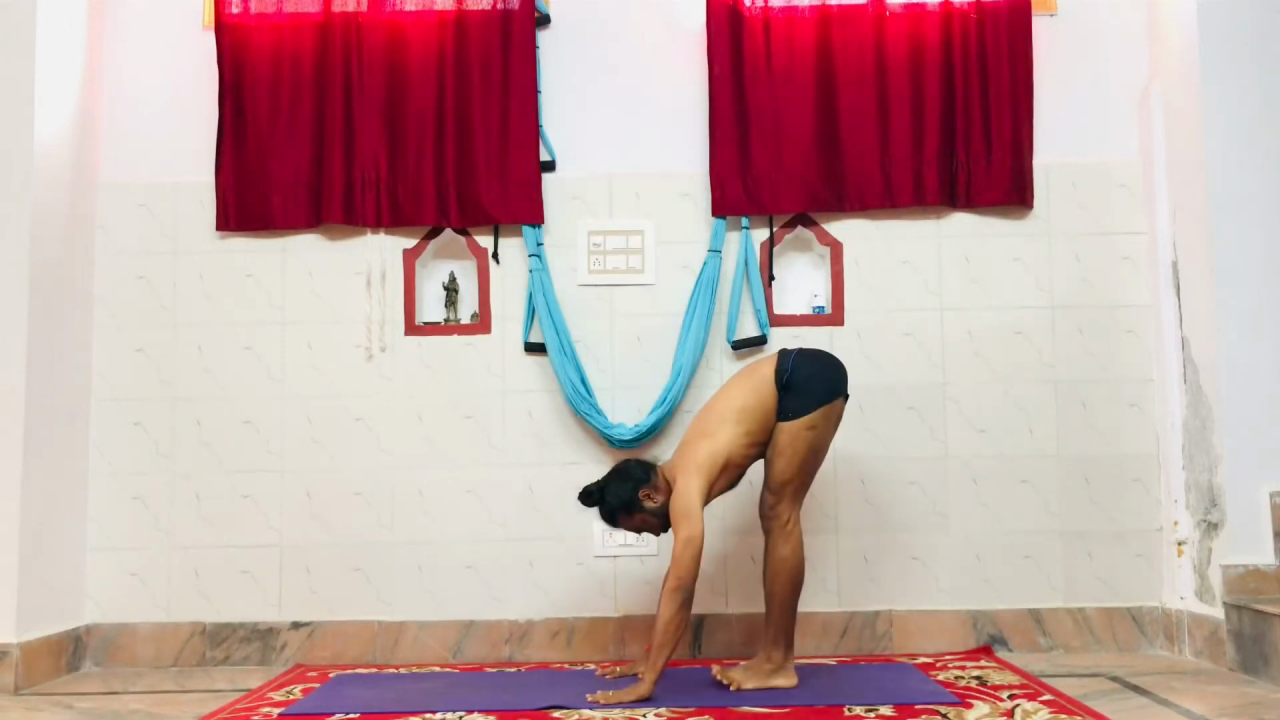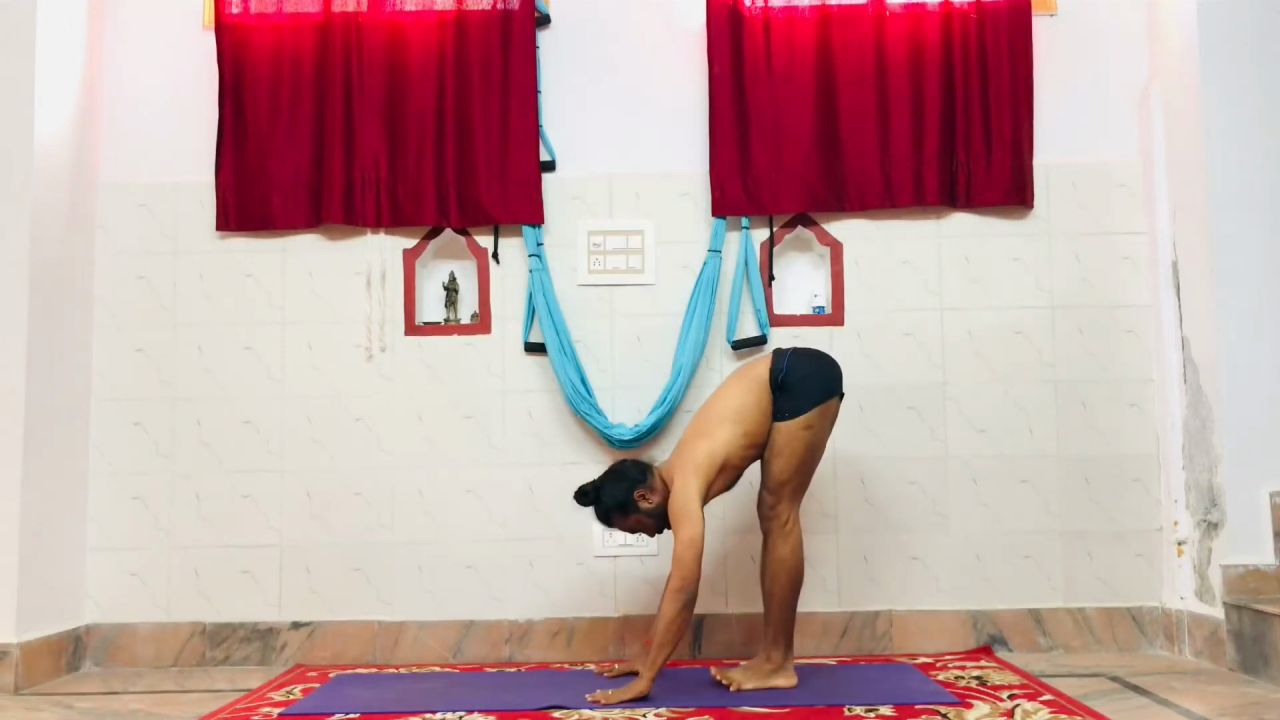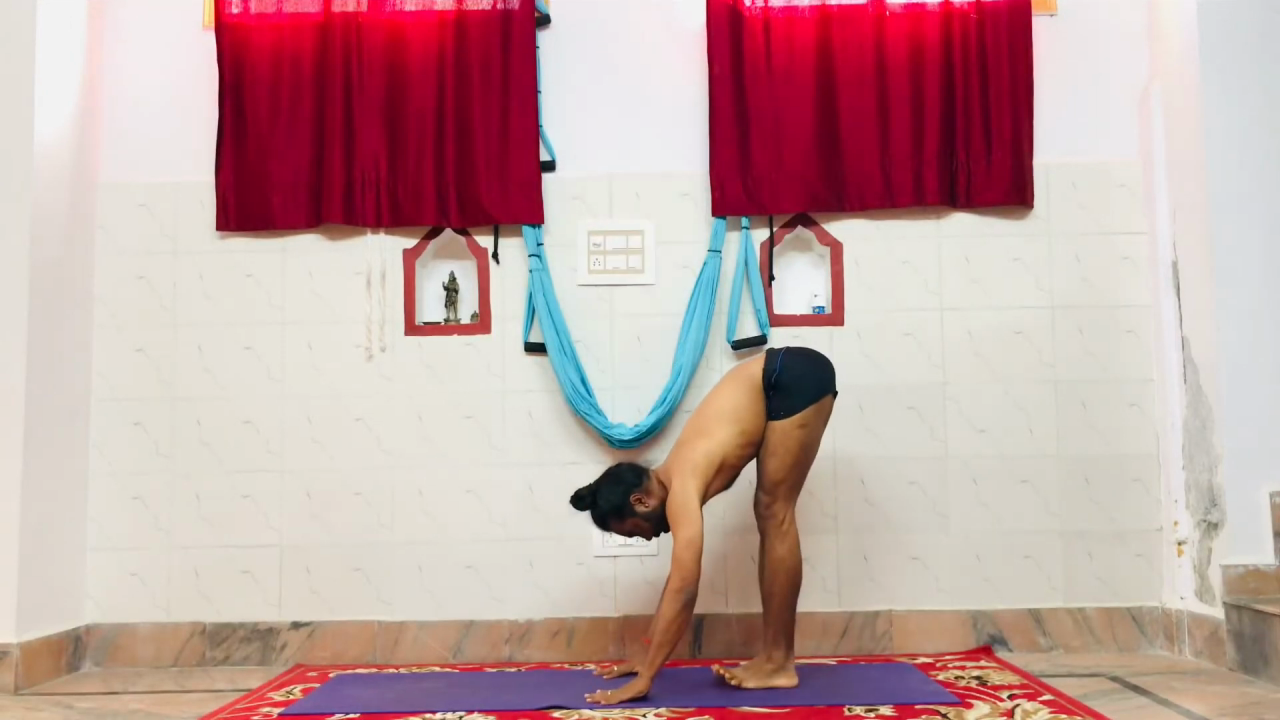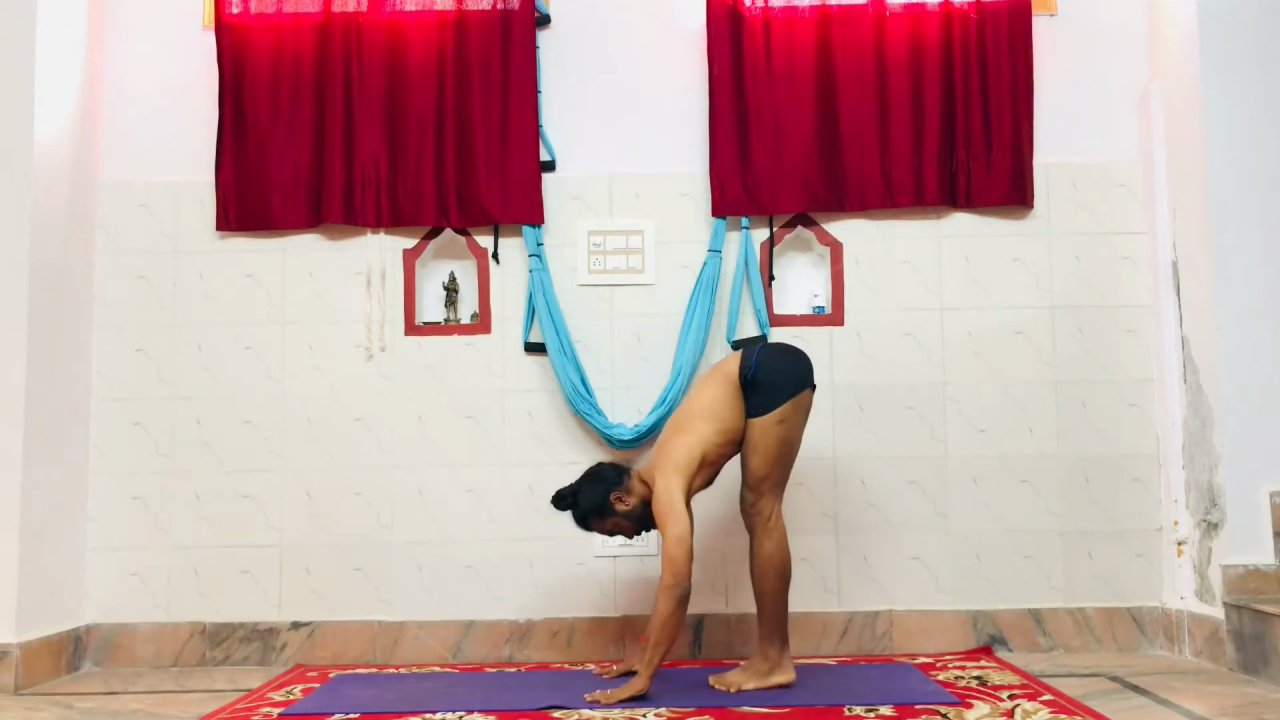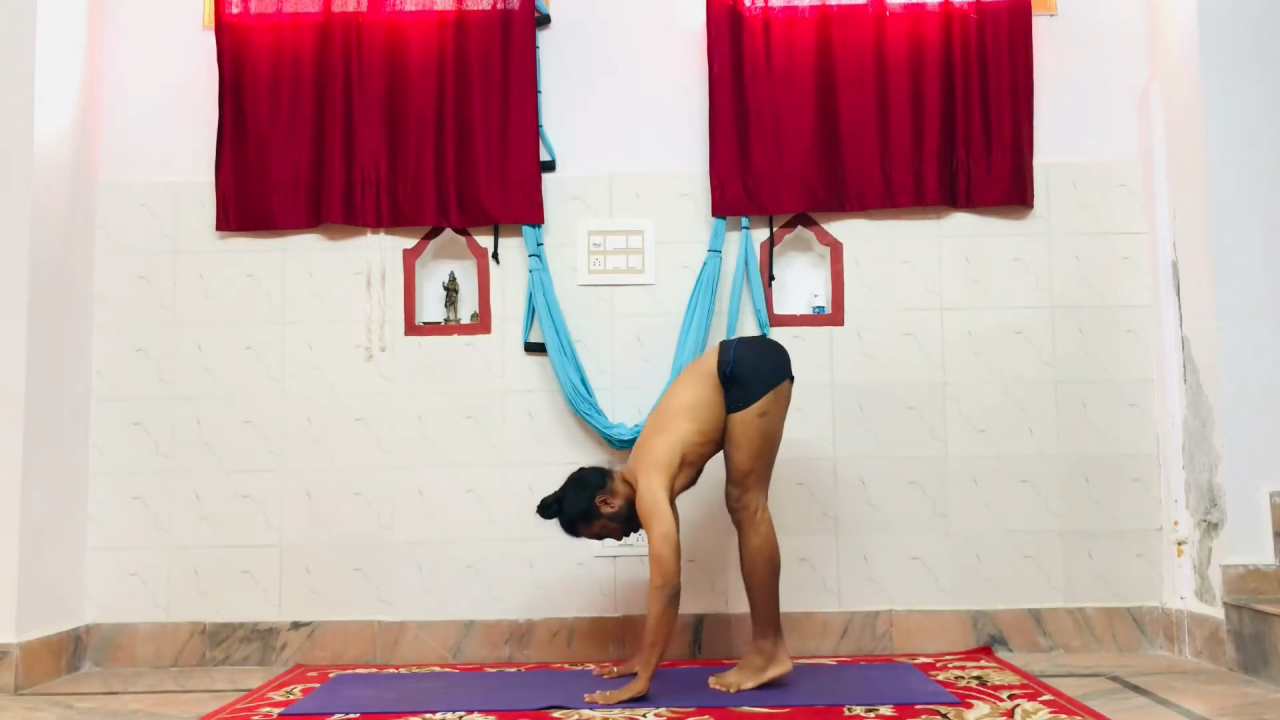
dt=0.4s
person 1, frame 1
left shoulder: (685, 487)
right shoulder: (680, 476)
left elbow: (679, 588)
right elbow: (678, 585)
left wrist: (647, 682)
right wrist: (650, 660)
left hip: (810, 378)
right hip: (792, 380)
left knee: (779, 516)
right knee: (775, 516)
left ankle: (778, 662)
right ankle: (774, 657)
person 1, frame 2
left shoulder: (683, 488)
right shoulder: (678, 478)
left elbow: (683, 589)
right elbow: (680, 581)
left wrist: (644, 680)
right wrist: (649, 659)
left hip: (804, 378)
right hip: (788, 380)
left knee: (778, 517)
right knee: (773, 517)
left ankle: (777, 663)
right ankle: (773, 658)
person 1, frame 3
left shoulder: (681, 490)
right shoulder: (674, 480)
left elbow: (683, 590)
right elbow: (679, 582)
left wrist: (643, 680)
right wrist: (648, 658)
left hip: (797, 377)
right hip: (782, 378)
left knee: (774, 517)
right knee: (770, 516)
left ankle: (778, 662)
right ankle: (774, 657)
person 1, frame 4
left shoulder: (664, 488)
right shoulder: (661, 480)
left elbow: (676, 587)
right elbow: (673, 582)
left wrist: (643, 678)
right wrist: (645, 656)
left hip: (774, 372)
right hip: (763, 374)
left knee: (761, 514)
right knee: (756, 514)
left ankle: (774, 658)
right ankle: (770, 656)
person 1, frame 5
left shoulder: (648, 489)
right shoulder: (644, 478)
left elbow: (665, 586)
right elbow: (664, 583)
left wrist: (642, 680)
right wrist: (643, 658)
left hip: (752, 366)
right hip: (742, 368)
left knee: (747, 509)
right knee: (743, 509)
left ankle: (770, 652)
right ankle: (766, 650)
